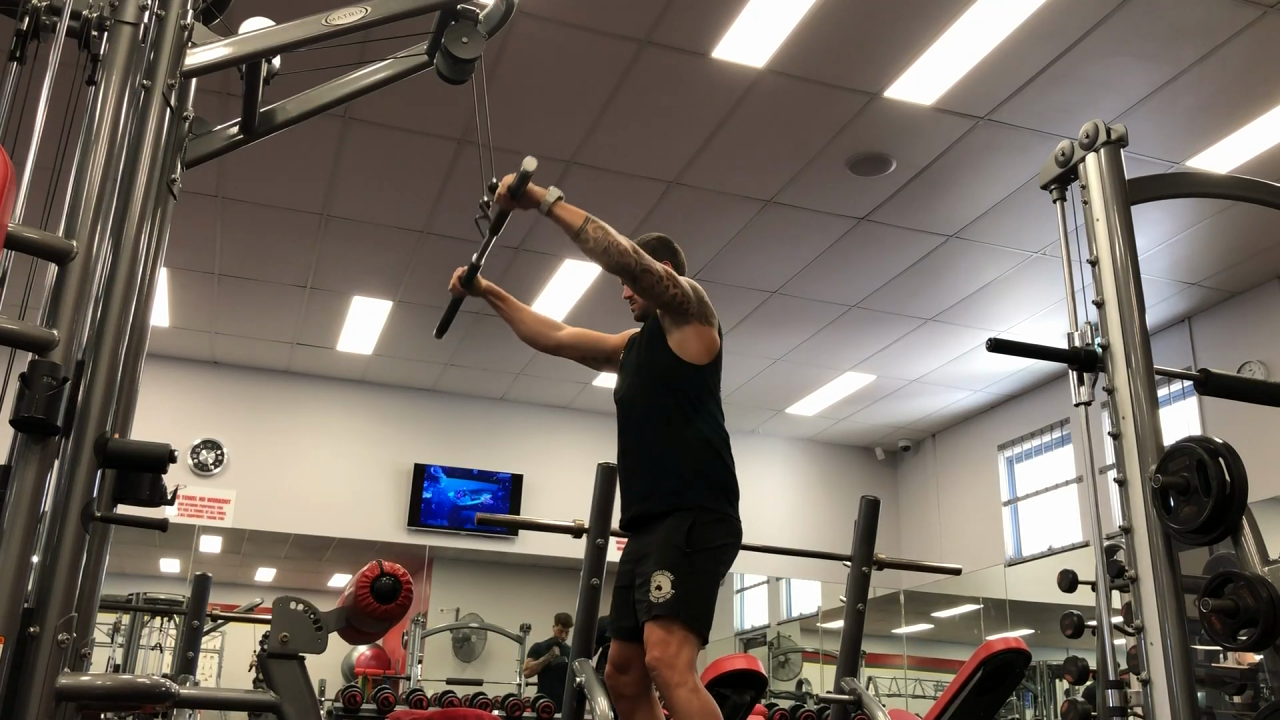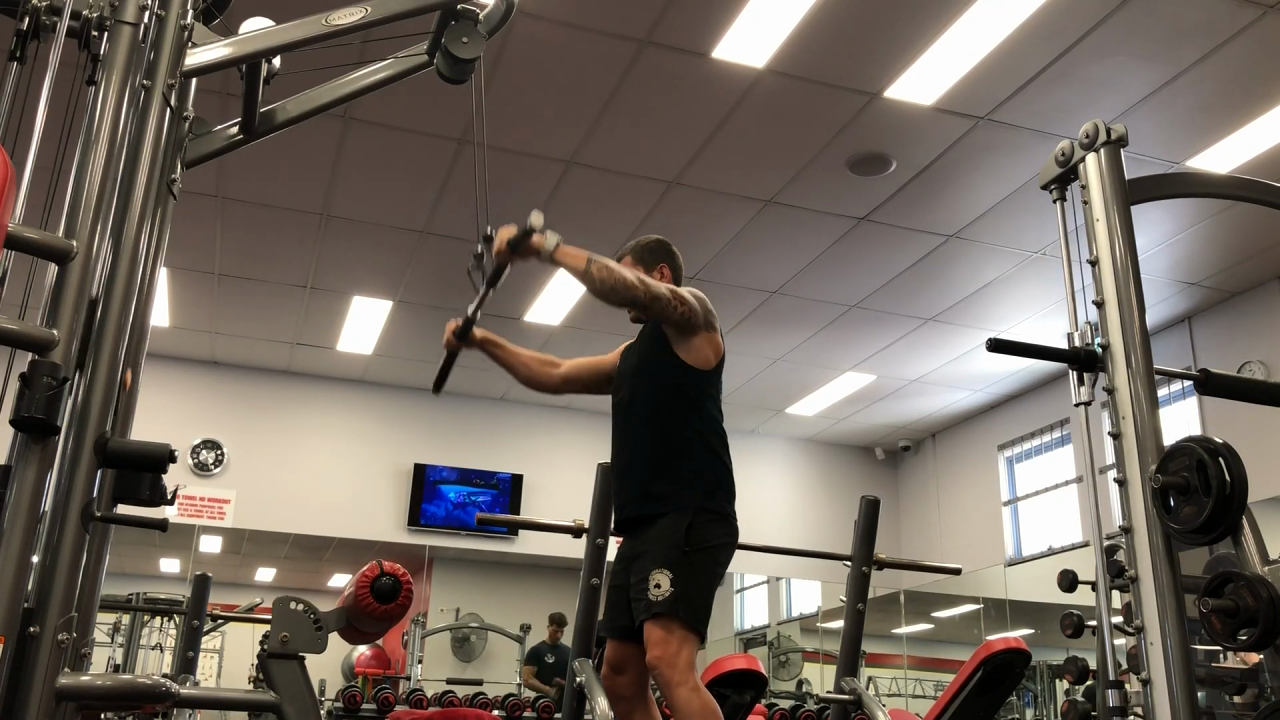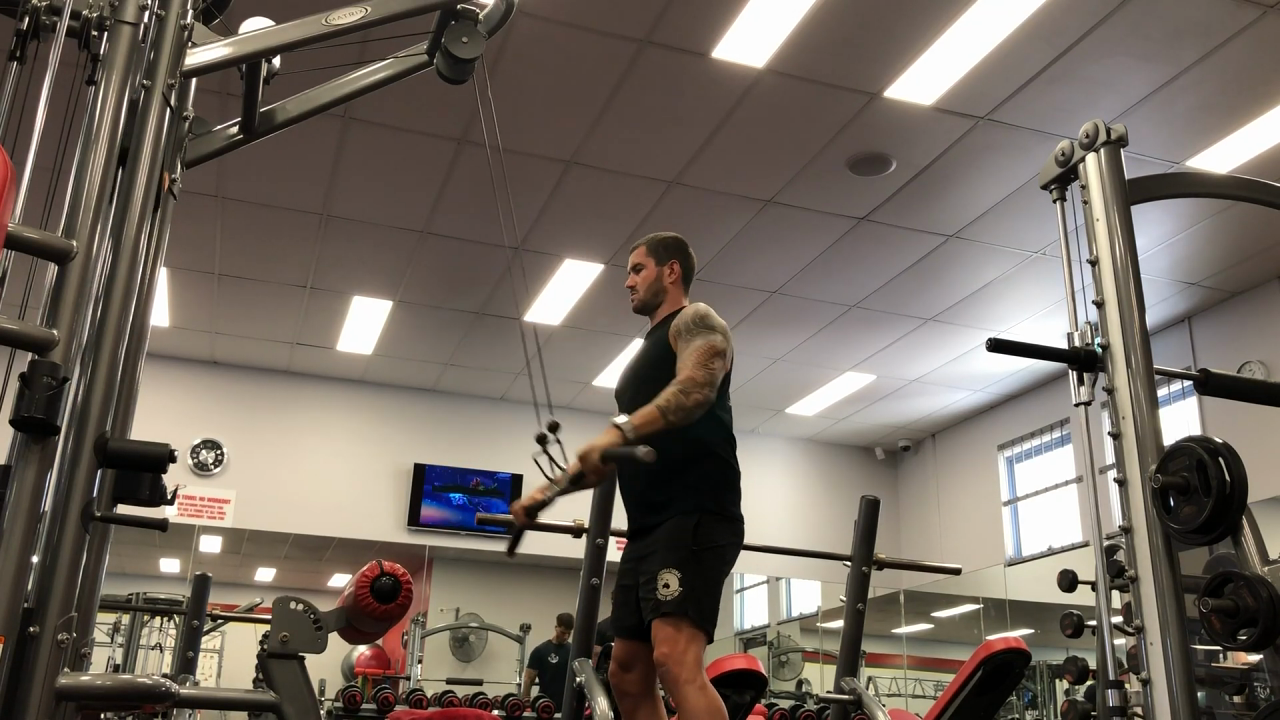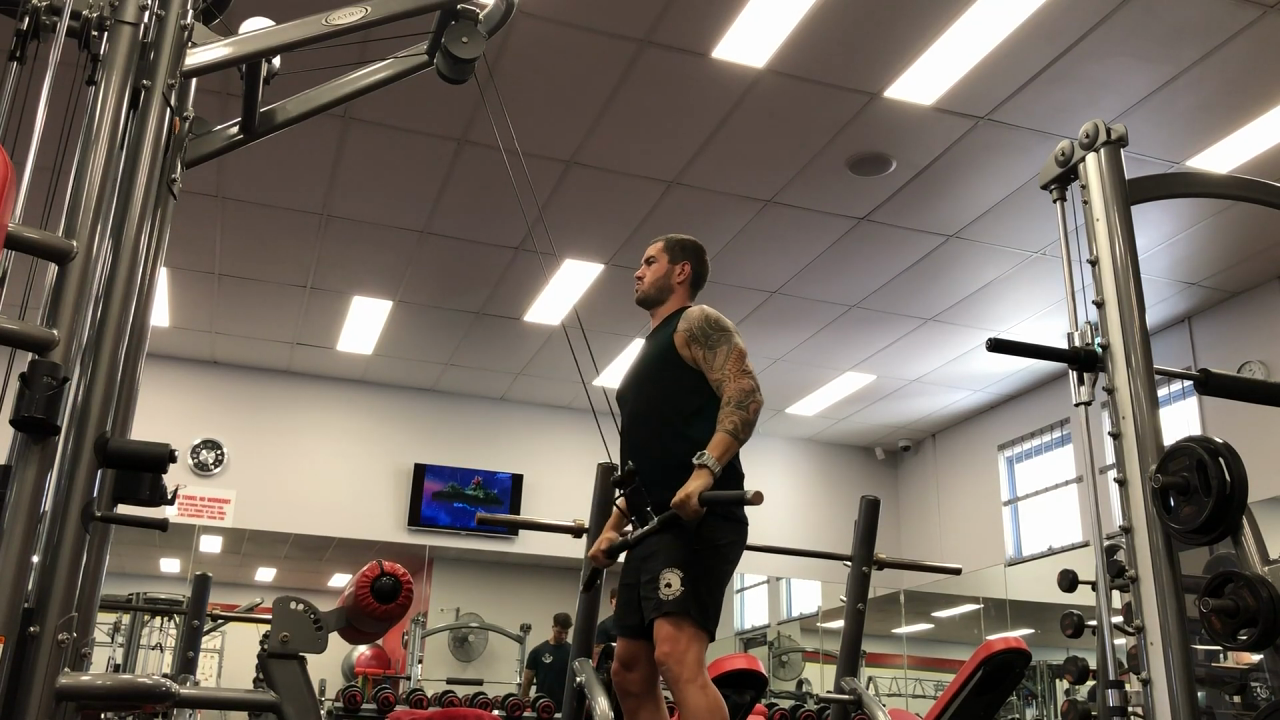
dt=0.5s
person 1, frame 1
left shoulder: (689, 315)
right shoulder: (632, 347)
left elbow: (626, 258)
right elbow: (554, 338)
left wrist: (545, 199)
right wrist: (489, 293)
left hip: (692, 519)
right hip: (649, 526)
left knee: (668, 662)
right knee: (624, 674)
person 1, frame 2
left shoulder: (690, 315)
right shoulder: (632, 355)
left elbow: (625, 287)
right elbow: (555, 375)
left wrist: (544, 245)
right wrist: (485, 342)
left hip: (688, 519)
right hip: (644, 527)
left knee: (668, 661)
right knee: (621, 675)
person 1, frame 3
left shoulder: (696, 321)
right shoulder: (648, 353)
left elbow: (695, 387)
right elbow: (609, 454)
left wrist: (619, 429)
right wrist: (545, 491)
left hip: (694, 518)
right hip: (649, 528)
left knee: (675, 661)
right knee: (628, 672)
person 1, frame 4
left shoulder: (698, 323)
right shoulder: (653, 350)
left elbow: (744, 394)
left wrist: (705, 469)
right wrist: (613, 526)
left hip: (697, 520)
right hip: (656, 528)
left knee: (677, 659)
right knee: (630, 673)
